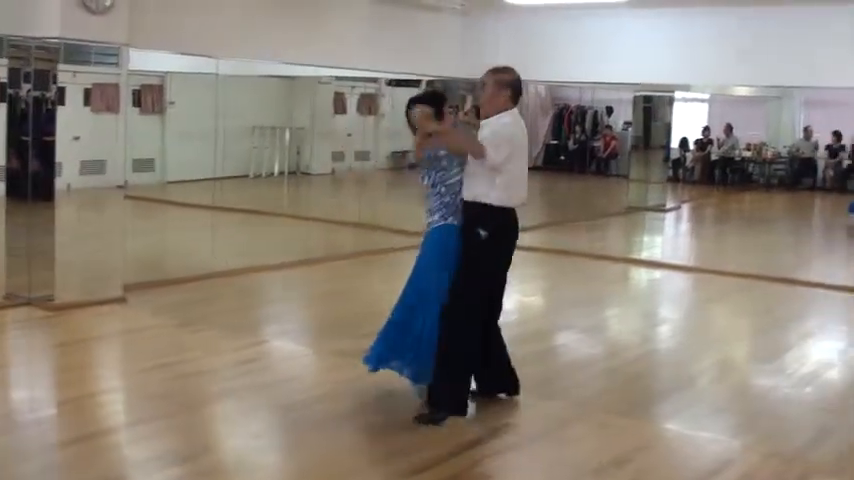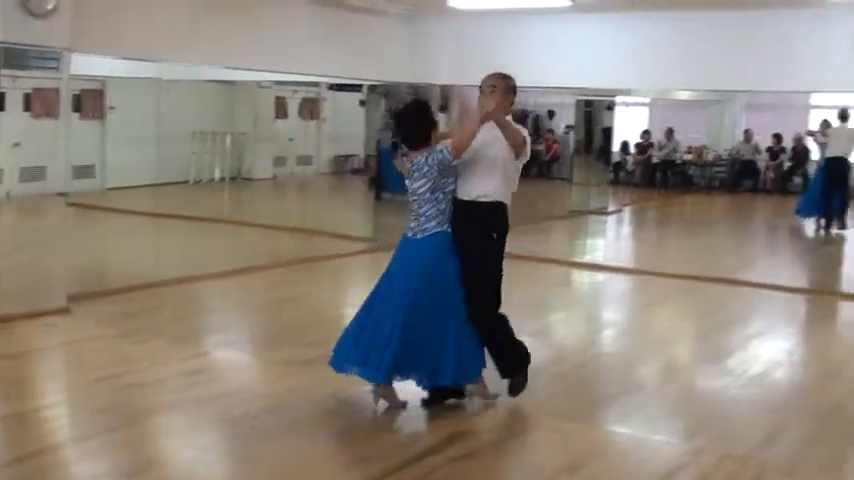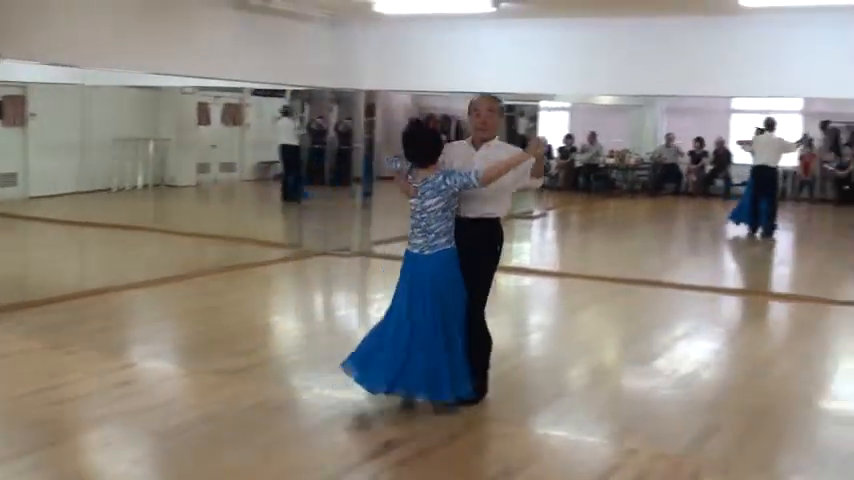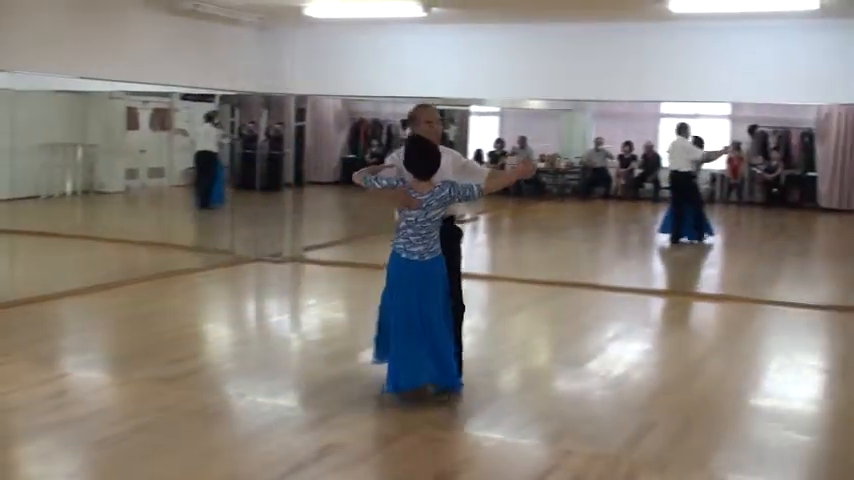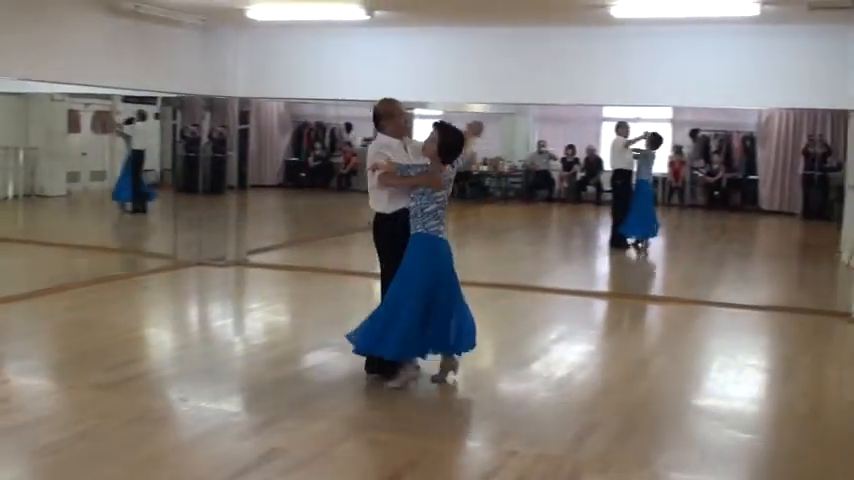
dt=0.5s
person 1, frame 1
left shoulder: (504, 128)
right shoulder: (503, 126)
left elbow: (479, 150)
right elbow: (480, 152)
left hip: (488, 222)
right hip: (495, 221)
left knee: (460, 308)
right knee: (482, 307)
left ankle: (447, 398)
right ankle: (498, 379)
person 1, frame 2
left shoulder: (512, 133)
left elbow: (520, 148)
left wrist: (498, 118)
left hip: (487, 219)
right hip: (457, 216)
left knee: (480, 306)
left ankle: (515, 362)
right ankle: (450, 381)
person 1, frame 3
left shoulder: (509, 154)
right shoulder: (452, 150)
left elbow: (535, 176)
left wrist: (538, 156)
right wrist: (408, 181)
left hip: (485, 234)
right hip: (451, 230)
left knee: (471, 308)
left ankle: (477, 380)
person 1, frame 4
left shoulder: (452, 158)
right shoulder: (399, 158)
left elbow: (487, 176)
right elbow: (381, 179)
left wrist: (516, 172)
right wrist: (400, 196)
left hip: (445, 231)
left knee: (453, 302)
person 1, frame 5
left shoulder: (407, 145)
right shoulder: (379, 149)
right elbow: (385, 177)
left hip: (410, 222)
right hip: (391, 224)
left ankle: (394, 355)
right ankle: (379, 359)
person 2, frame 1
left shoulder: (451, 149)
right shoulder: (431, 153)
right elbow: (419, 148)
right wrist: (422, 127)
left hip: (454, 234)
right hip: (444, 237)
left knee: (441, 305)
right knee: (437, 305)
left ankle: (426, 374)
right ankle: (425, 377)
person 2, frame 2
left shoulder: (410, 160)
right shoulder: (434, 160)
right elbow: (456, 145)
right wrist: (483, 117)
left hip: (412, 243)
right hip: (435, 245)
left knee: (398, 309)
right knee: (449, 311)
left ankle: (381, 381)
right ankle: (472, 379)
person 2, frame 3
left shoulder: (409, 176)
right shoulder: (448, 180)
right elbow: (486, 175)
right wrist: (528, 154)
left hip: (413, 259)
right hip: (441, 261)
left knee: (410, 320)
right knee: (443, 323)
left ankle: (403, 383)
right ankle: (444, 390)
person 2, frame 4
left shoulder: (398, 186)
right shoulder: (447, 190)
left elbow: (357, 177)
right elbow: (486, 187)
left wrist: (382, 167)
right wrist: (519, 172)
left hip: (402, 263)
right hip: (432, 265)
left knee: (402, 319)
right knee: (433, 320)
left ankle: (410, 380)
right ankle: (441, 378)
person 2, frame 5
left shoulder: (427, 173)
right shoulder: (448, 170)
left elbow: (390, 169)
left wrist: (379, 165)
left hip: (424, 245)
right hip: (438, 245)
left knee: (407, 301)
right knee: (440, 302)
left ankle: (407, 365)
right ankle: (449, 357)
